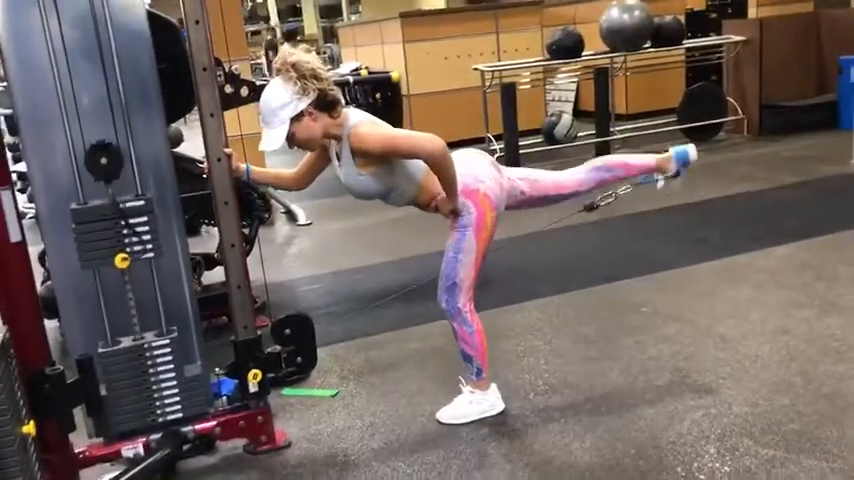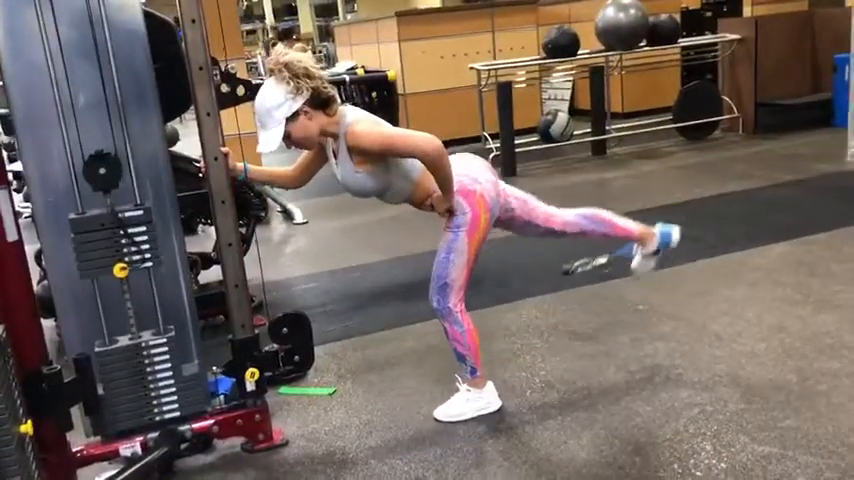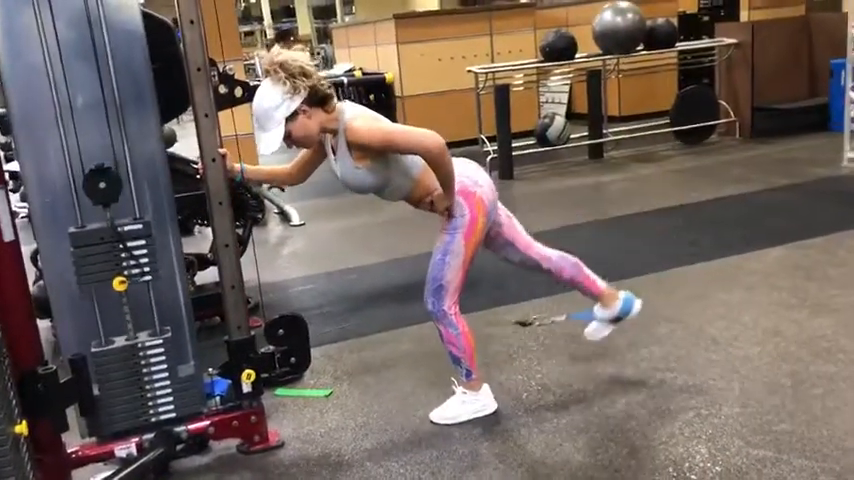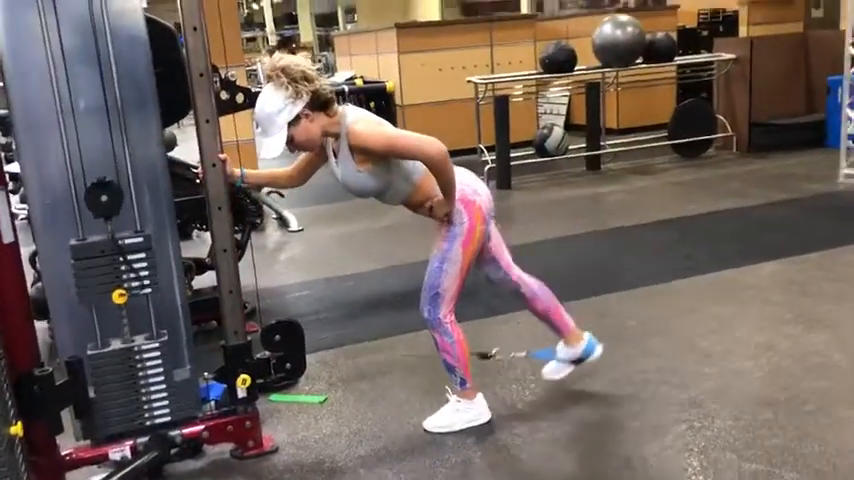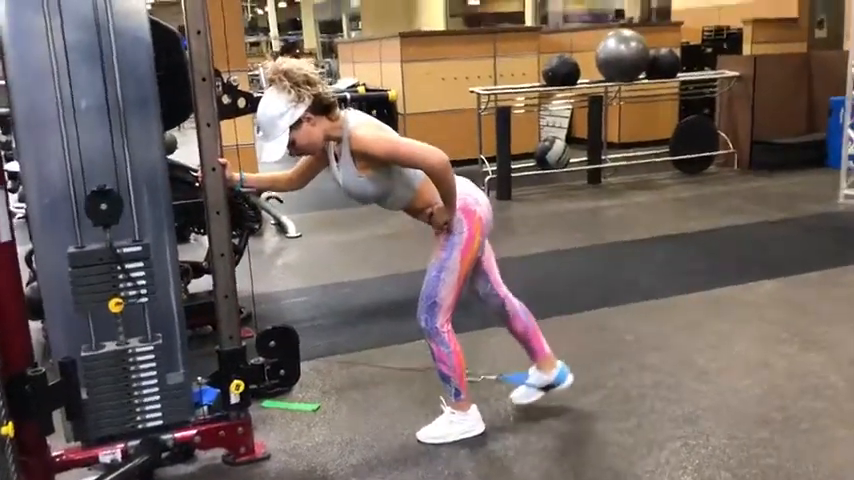
dt=0.2s
person 1, frame 1
left shoulder: (358, 134)
right shoulder: (332, 137)
left elbow: (433, 146)
right elbow: (297, 180)
left wrist: (451, 198)
right wrist: (245, 171)
left hip: (472, 193)
right hip: (472, 177)
left knee: (454, 302)
right knee: (574, 182)
left ankle: (482, 393)
right ankle: (664, 163)
person 1, frame 2
left shoulder: (355, 132)
right shoulder: (329, 134)
left elbow: (431, 146)
right elbow: (295, 177)
left wrist: (446, 197)
right wrist: (241, 169)
left hip: (467, 194)
right hip: (468, 183)
left knee: (445, 301)
right knee: (560, 220)
left ankle: (479, 391)
right ankle: (647, 237)
person 1, frame 3
left shoulder: (355, 127)
right shoulder: (329, 132)
left elbow: (432, 142)
right elbow: (294, 174)
left wrist: (447, 195)
right wrist: (239, 171)
left hip: (464, 195)
right hip: (464, 191)
left knee: (440, 303)
right knee: (531, 253)
left ankle: (475, 394)
right ankle: (611, 299)
person 1, frame 4
left shoulder: (357, 131)
right shoulder: (329, 135)
left elbow: (435, 150)
right elbow: (293, 177)
left wrist: (448, 202)
right wrist: (237, 175)
left hip: (463, 203)
right hip: (460, 201)
left knee: (436, 310)
right knee: (509, 277)
left ankle: (469, 403)
right ankle: (574, 342)
person 1, frame 5
left shoulder: (359, 135)
right shoulder: (331, 140)
left elbow: (436, 160)
right elbow: (293, 180)
left wrist: (448, 209)
right wrist: (236, 179)
left hip: (462, 212)
right hip: (457, 212)
left knee: (433, 319)
right knee: (494, 295)
left ankle: (463, 414)
right ankle: (547, 369)
